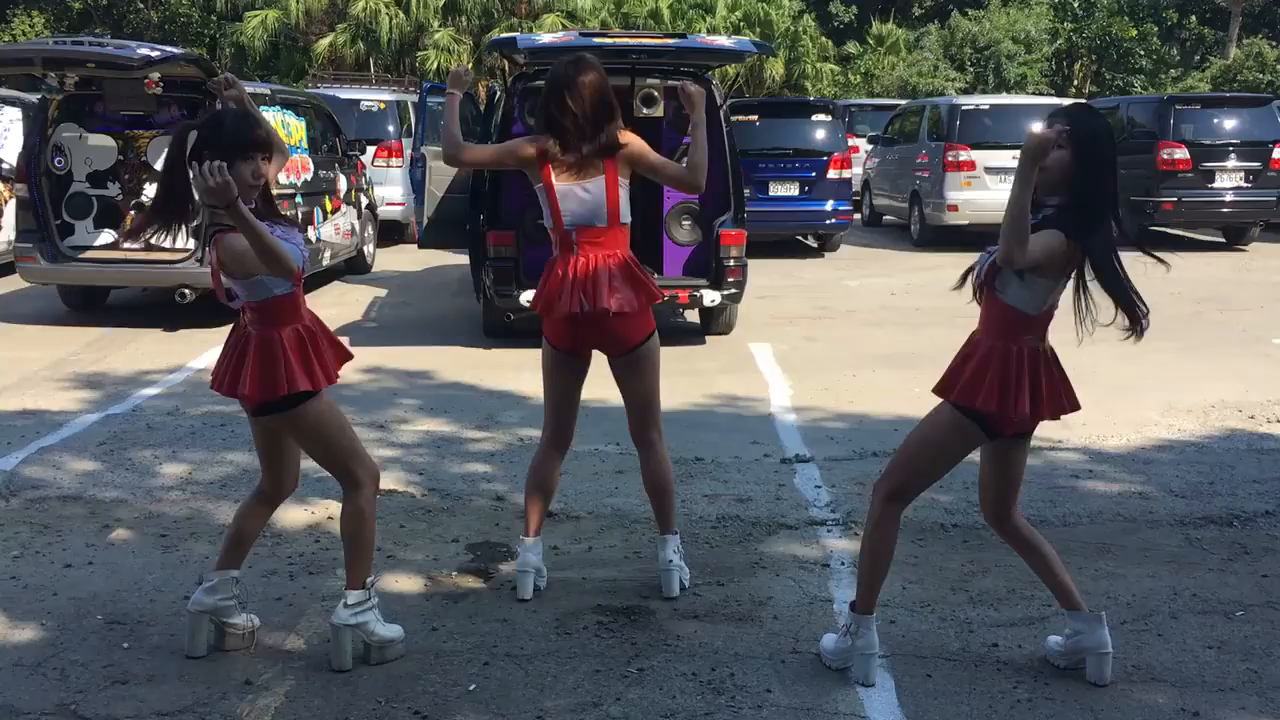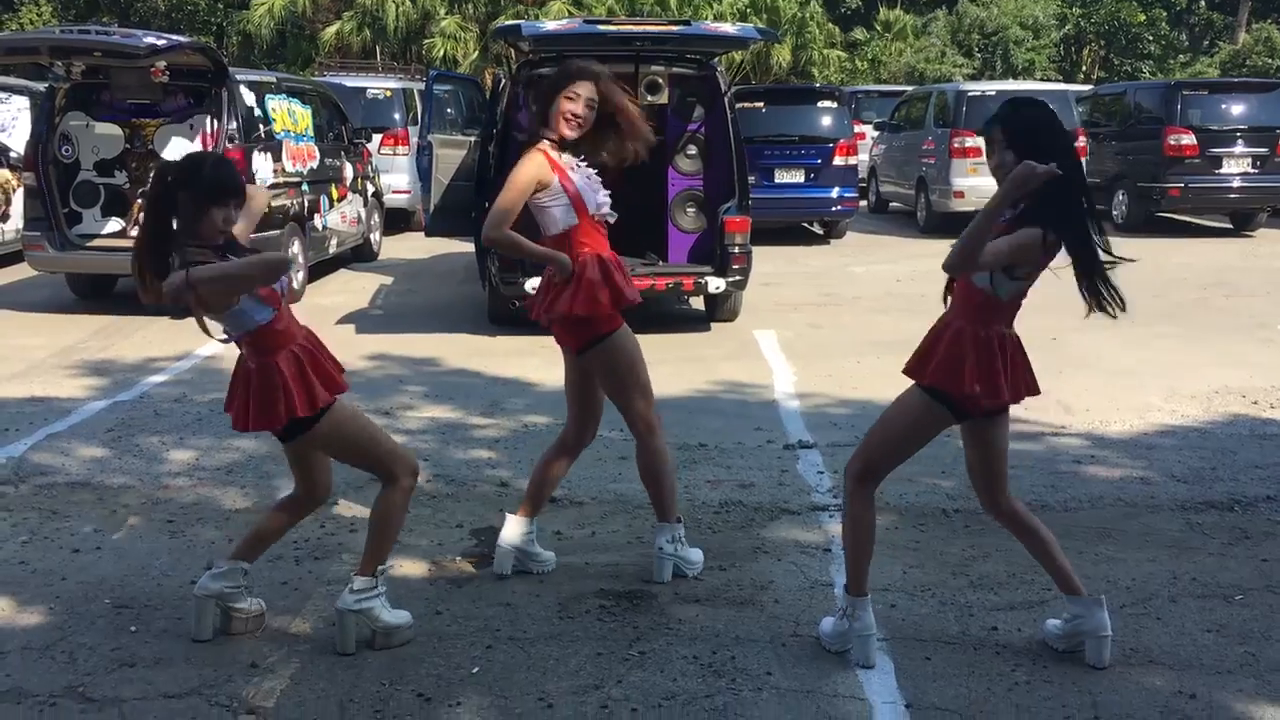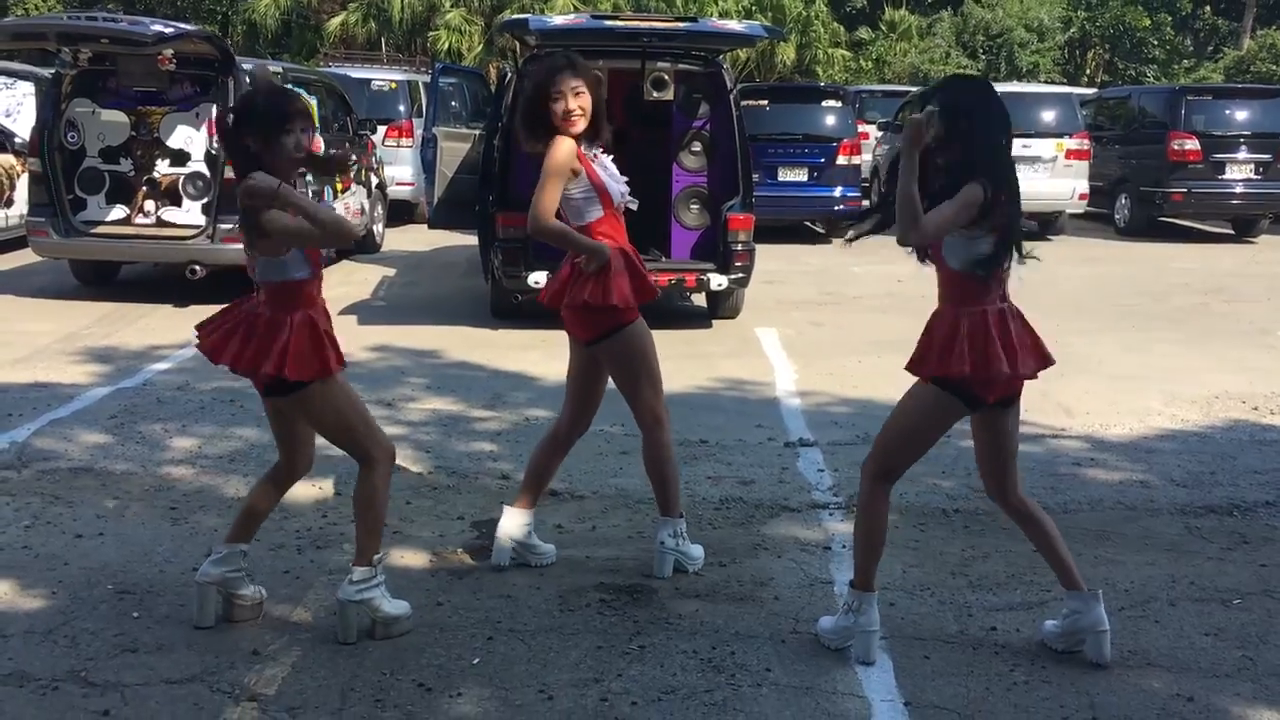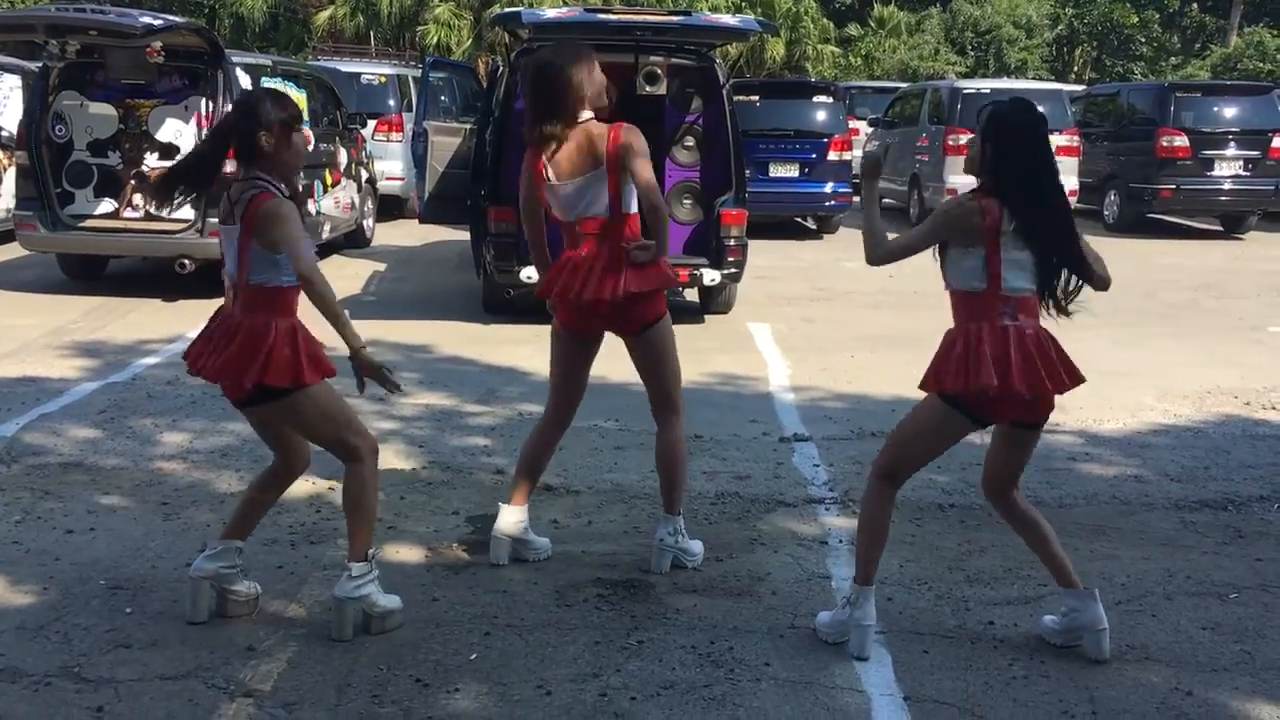
dt=0.5s
person 1, frame 1
left shoulder: (1062, 236)
right shoulder: (1046, 216)
left elbow: (1015, 259)
left wrist: (1026, 178)
left hip: (998, 376)
right hip: (1011, 377)
left knee: (889, 491)
right knee: (1002, 514)
left ankle: (859, 634)
right ankle: (1087, 629)
person 1, frame 2
left shoulder: (1038, 229)
right shoulder: (1022, 207)
left elbow: (958, 263)
left wrist: (1006, 196)
left hip: (968, 361)
right hip: (981, 362)
left knee: (860, 475)
right knee: (998, 497)
left ankle: (855, 619)
right ankle: (1085, 611)
person 1, frame 3
left shoulder: (976, 187)
right shoulder: (977, 185)
left elbow: (916, 234)
left wrist: (908, 159)
left hip: (972, 348)
right hip: (996, 349)
left knee: (878, 473)
right knee: (1005, 489)
left ankle: (859, 614)
right ankle: (1084, 609)
person 1, frame 4
left shoulder: (969, 210)
right shoulder: (1042, 215)
left elbow: (879, 251)
right elbow: (1098, 275)
left wrist: (870, 186)
left hip: (979, 367)
right hip: (1029, 370)
left knee: (885, 475)
right knee: (1003, 491)
left ankle: (859, 609)
right ankle: (1081, 606)
person 2, frame 1
left shoulder: (253, 202)
right shoulder: (231, 237)
left elbow: (272, 153)
right elbow: (285, 269)
left wrist: (236, 105)
right wrist: (227, 199)
left hip: (269, 359)
right hip: (280, 364)
left knee: (279, 482)
right knee: (361, 475)
left ankle: (216, 599)
right ankle: (358, 611)
person 2, frame 2
left shoulder: (225, 246)
right shoulder: (205, 276)
left elbow: (260, 195)
right elbow: (278, 263)
right wrist: (189, 277)
left hip: (290, 376)
right hip: (287, 385)
left knee: (311, 492)
right knee: (402, 469)
left ankle: (222, 582)
right ankle: (364, 596)
person 2, frame 3
left shoulder: (275, 188)
right shoulder: (271, 217)
right elbow: (346, 237)
right wrist: (280, 191)
left hip: (282, 340)
right hip: (291, 346)
left knee: (292, 461)
right knee: (375, 452)
left ankle: (224, 572)
right ankle: (363, 586)
person 2, frame 4
left shoulder: (241, 197)
right shoulder: (275, 207)
right elbow: (309, 276)
right wrist: (357, 348)
left hip: (247, 344)
right hip: (269, 349)
left knee: (291, 461)
right knee: (360, 449)
left ankle: (218, 564)
right ankle: (358, 581)
person 3, frame 1
left shoulder: (537, 151)
right shoulder: (620, 143)
left elbow: (455, 154)
right elbow: (693, 180)
left wrist: (454, 93)
right wrist: (698, 113)
left hip: (564, 300)
right hip: (621, 296)
left knee: (555, 436)
right knee: (649, 436)
left ankle: (531, 553)
right ankle: (671, 554)
person 3, frame 2
left shoulder: (572, 160)
right shoulder: (538, 160)
right elbow: (492, 232)
right wrist: (553, 260)
left hip: (586, 300)
right hip: (583, 301)
left knee: (578, 430)
right knee: (647, 423)
left ankle: (517, 535)
right ankle: (671, 542)
person 3, frame 3
left shoulder: (585, 149)
right shoulder: (563, 148)
right elbow: (539, 222)
left wrist: (599, 251)
right wrist: (596, 250)
left hip: (597, 294)
right hip: (602, 292)
left knee: (572, 422)
right knee: (654, 418)
left ankle: (514, 528)
right ankle: (672, 537)
person 3, frame 4
left shoulder: (538, 154)
right shoulder: (623, 137)
left elbow: (531, 227)
right elbow: (650, 196)
left wrist: (549, 275)
right wrist: (659, 244)
left hip: (575, 286)
right hip: (630, 282)
left knee: (556, 413)
right knee: (669, 412)
left ankle: (512, 522)
right ankle: (672, 534)
